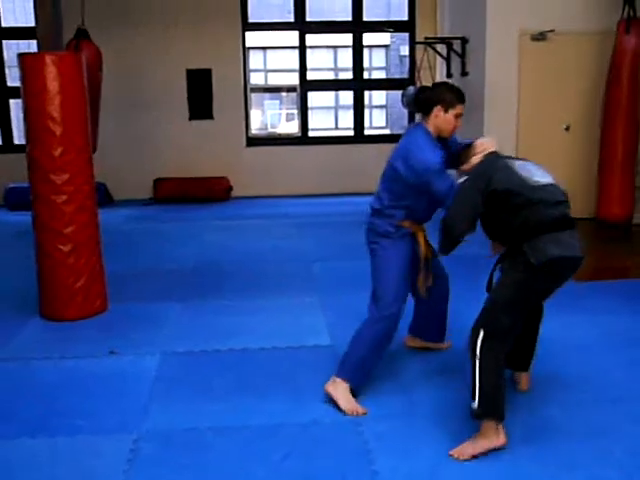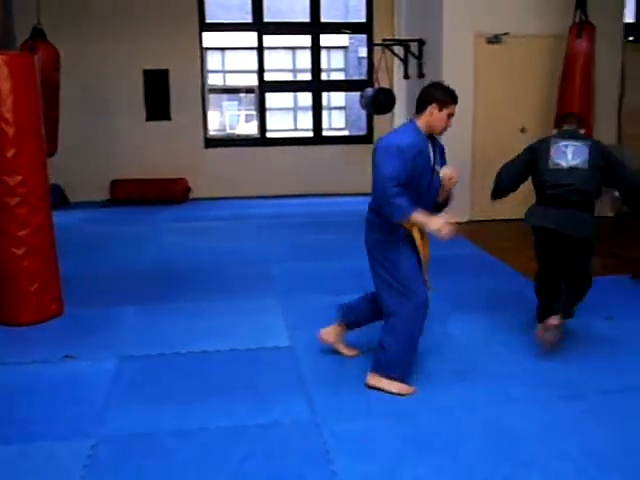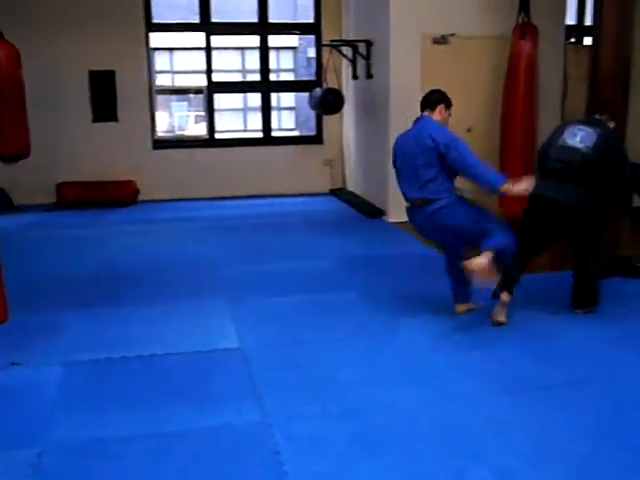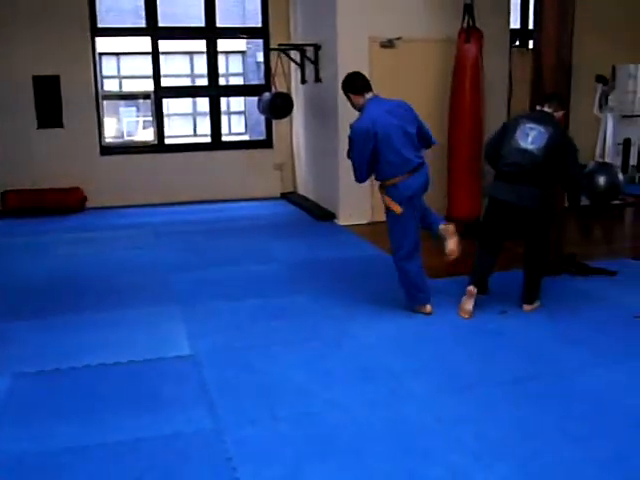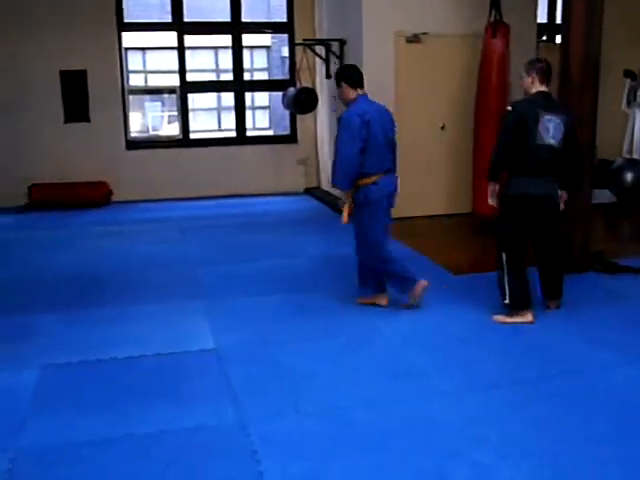
dt=0.5s
person 1, frame 1
left shoulder: (429, 137)
right shoulder: (424, 157)
left elbow: (459, 151)
right elbow: (456, 200)
left hip: (406, 230)
right hip: (391, 234)
left knee: (435, 281)
right knee: (387, 308)
left ankle: (422, 336)
right ankle: (342, 381)
person 1, frame 2
left shoulder: (434, 148)
right shoulder: (397, 144)
left elbow: (434, 202)
right elbow: (388, 196)
left wrist: (445, 189)
right wrist: (426, 221)
left hip: (405, 231)
right hip: (389, 233)
left knee: (391, 295)
right knee: (413, 302)
left ankle: (337, 328)
right ankle: (384, 373)
person 1, frame 3
left shoulder: (400, 142)
right shoulder: (438, 134)
right elbow: (471, 166)
right wrist: (509, 187)
left hip: (418, 214)
right hip: (444, 207)
left knee: (455, 251)
right knee: (502, 236)
left ankle: (462, 300)
right ankle: (484, 260)
person 1, frame 4
left shoulder: (362, 126)
right shoulder: (402, 107)
left elbow: (361, 166)
right elbow: (427, 139)
left wrist: (363, 175)
left hip: (399, 188)
right hip: (421, 175)
left knee: (406, 249)
left ankle: (421, 302)
right ankle: (442, 228)
person 1, frame 5
left shoulder: (351, 116)
right shoulder: (383, 112)
left elbow: (346, 158)
left wrist: (345, 191)
left hip: (370, 189)
right hip: (386, 182)
left knee: (374, 247)
right knee: (368, 242)
left ankle: (412, 283)
right ankle: (376, 292)
person 2, frame 1
left shoulder: (480, 173)
right shoulder: (520, 165)
left elbow: (457, 222)
left wrist: (445, 244)
left hip: (538, 251)
right hip: (569, 246)
left knee: (491, 329)
right knee: (527, 304)
left ankle: (491, 428)
right ankle: (521, 370)
person 2, frame 2
left shoulder: (541, 146)
right shoulder: (598, 150)
left elbow: (507, 176)
left wrist: (497, 193)
left hip: (543, 217)
right hip: (579, 221)
left knee: (548, 270)
right knee: (578, 279)
left ankle: (545, 320)
right ankle: (555, 317)
person 2, frame 3
left shoulder: (565, 127)
right shoulder: (610, 139)
left elbow: (542, 157)
right elbow: (622, 178)
right wrist: (621, 207)
left hip: (545, 193)
right hip: (578, 199)
left knee: (525, 246)
right knee: (586, 253)
left ankle: (505, 292)
right ankle: (583, 303)
person 2, frame 4
left shoulder: (515, 122)
right shoulder: (561, 136)
left elbow: (490, 152)
right elbow: (572, 174)
right wrist: (574, 200)
left hip: (502, 192)
right hip: (535, 198)
left knee: (489, 242)
right knee: (537, 249)
left ankle: (473, 287)
right ankle: (530, 299)
person 2, frame 5
left shoulder: (519, 109)
right shoulder: (563, 114)
left elbow: (504, 148)
right elbow: (570, 155)
left wrist: (493, 180)
right wrist: (563, 187)
left hip: (520, 189)
right hip: (549, 189)
left knee: (512, 249)
right knee: (549, 245)
left ankle: (520, 309)
right ankle: (553, 297)
